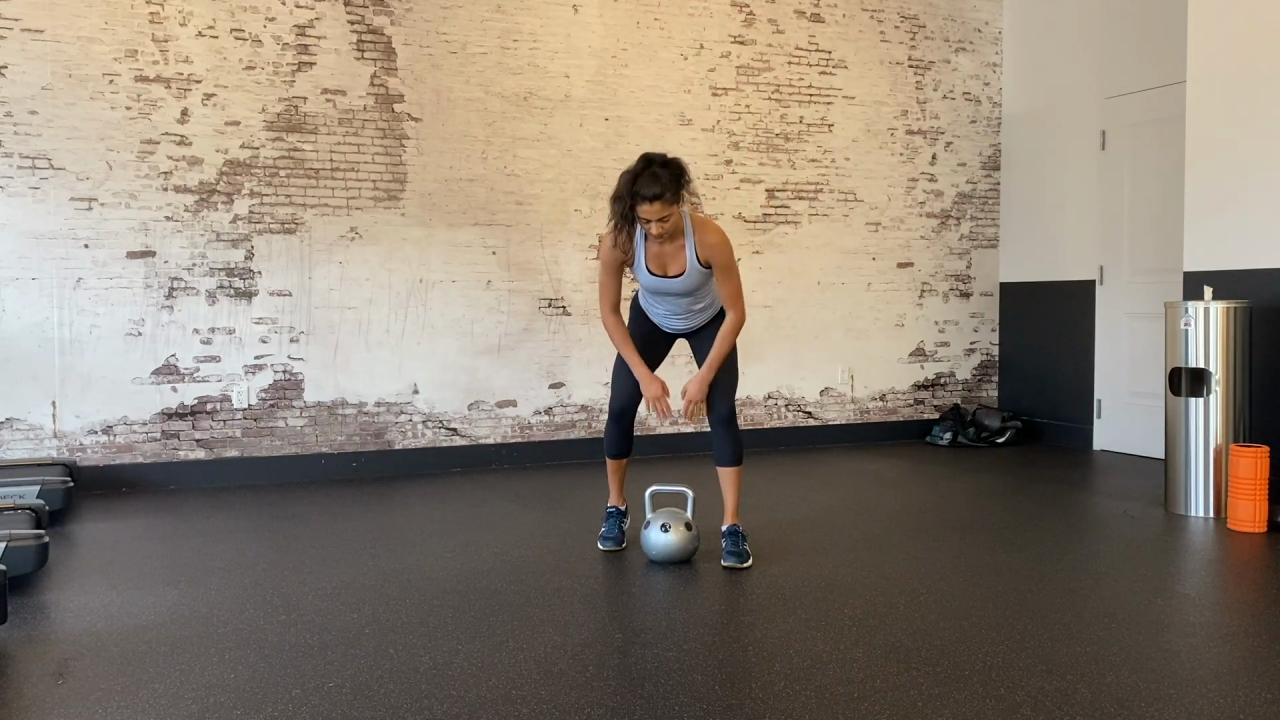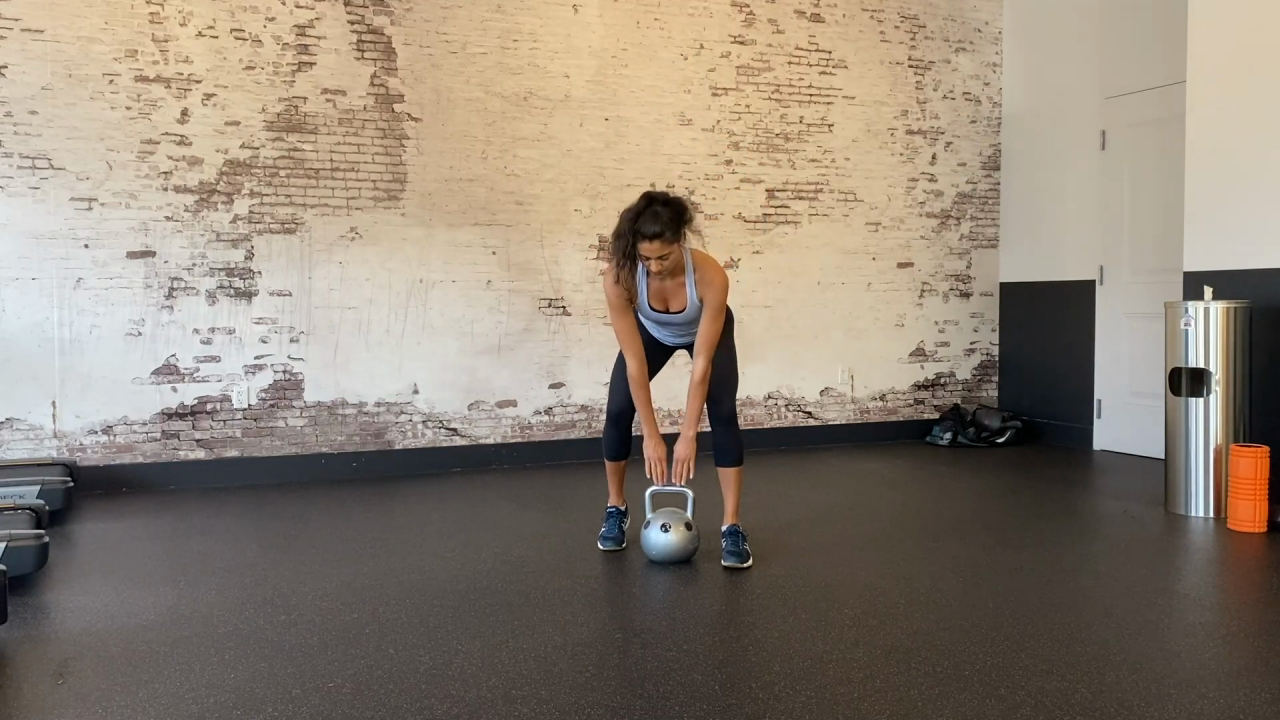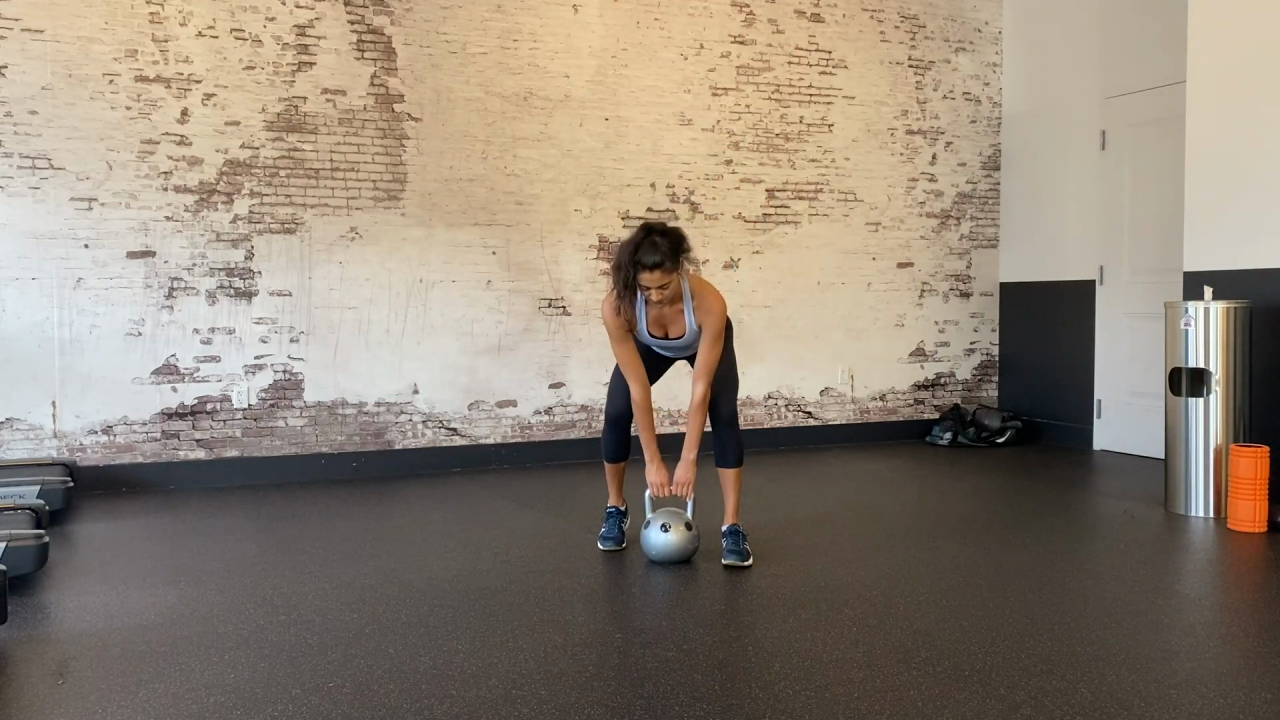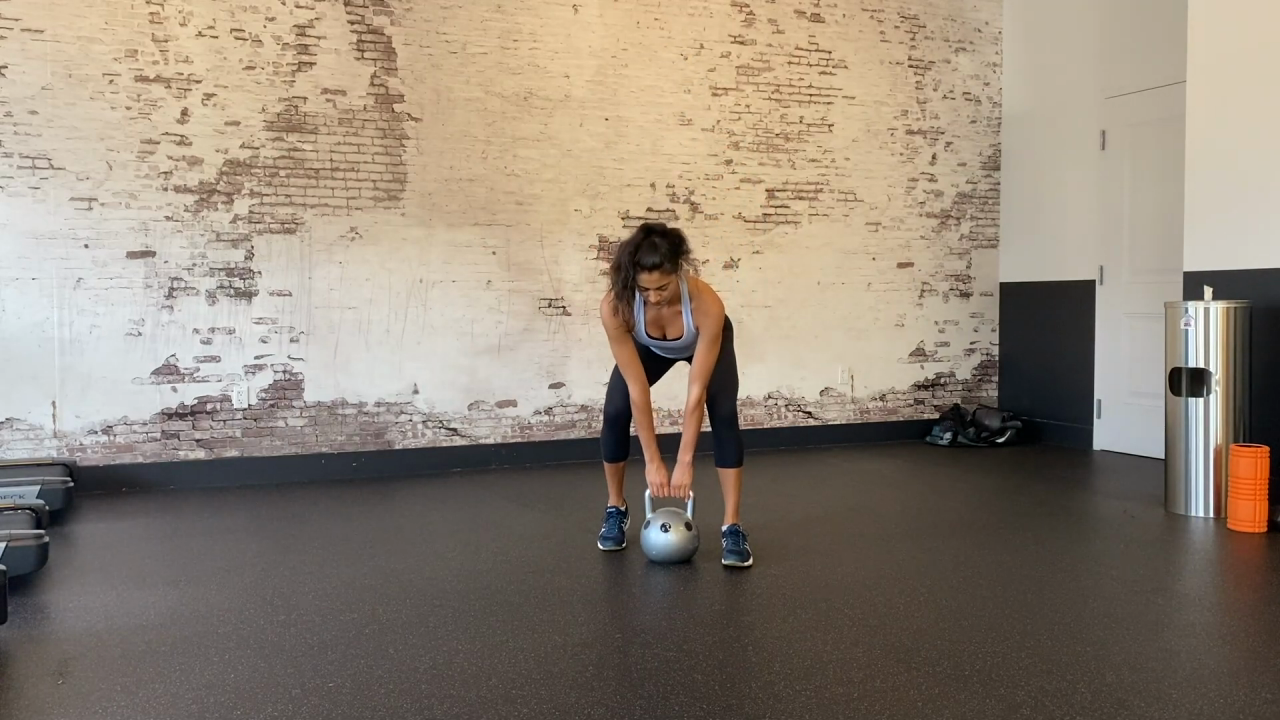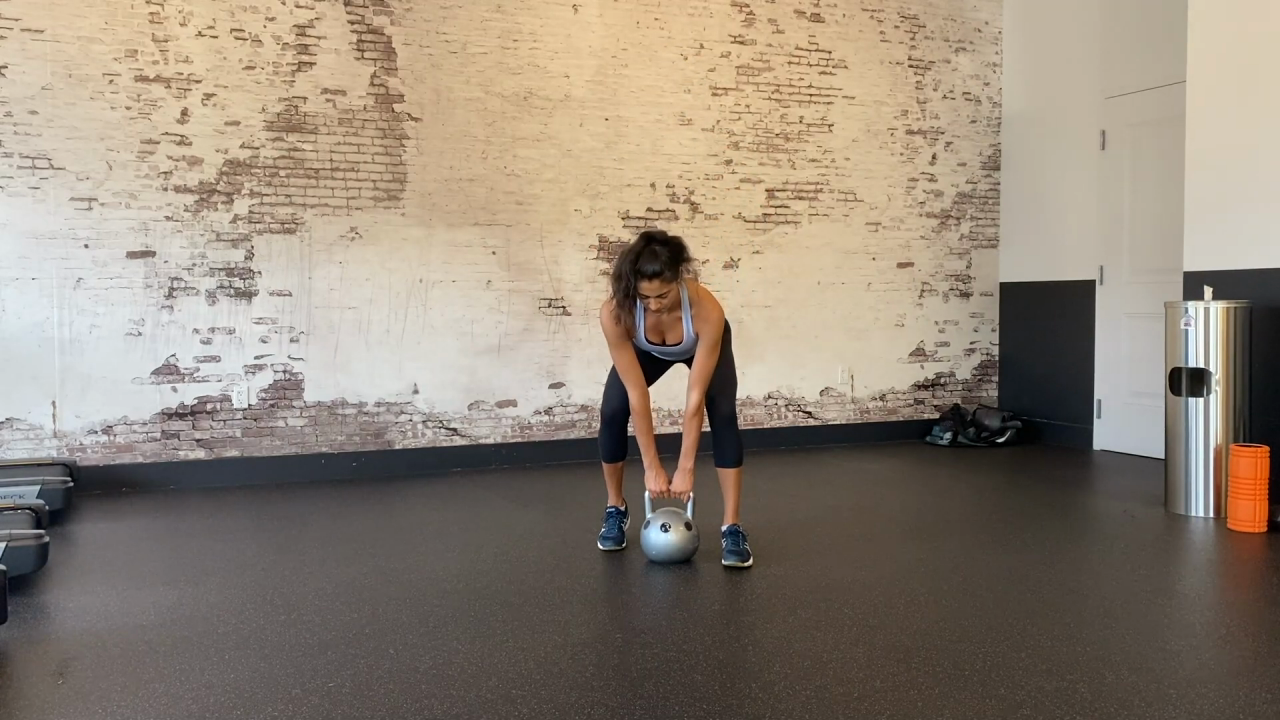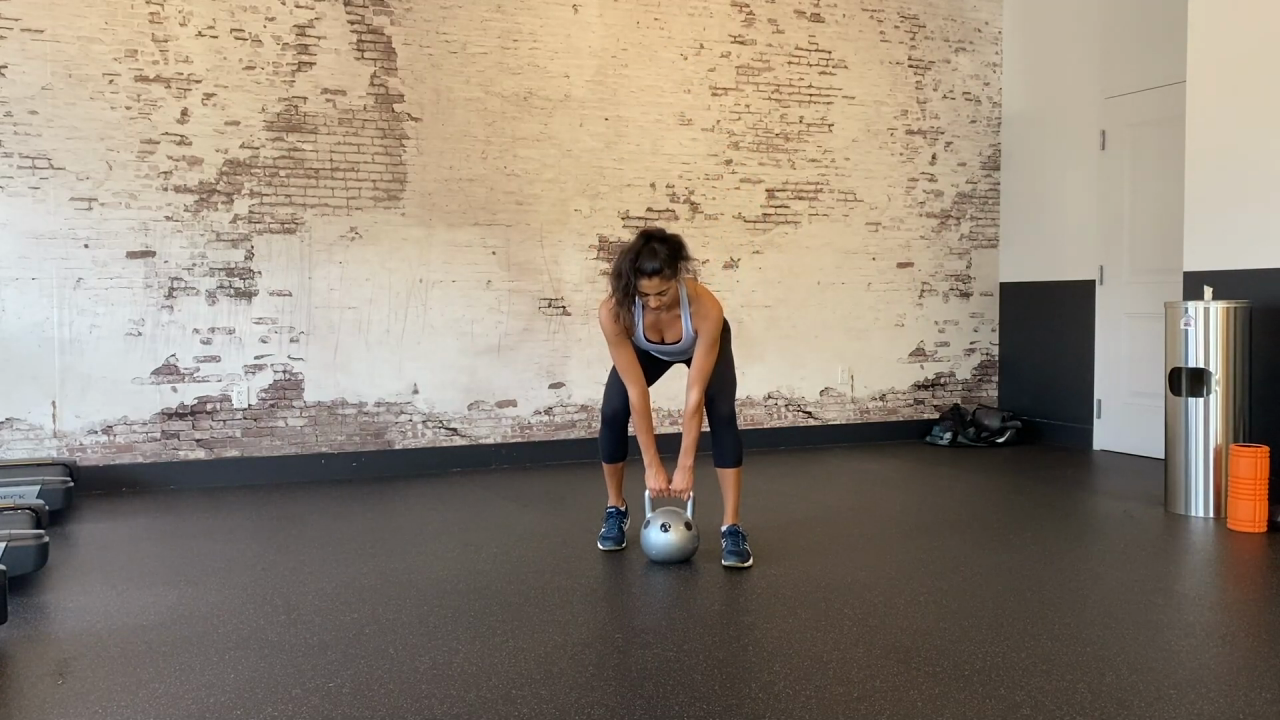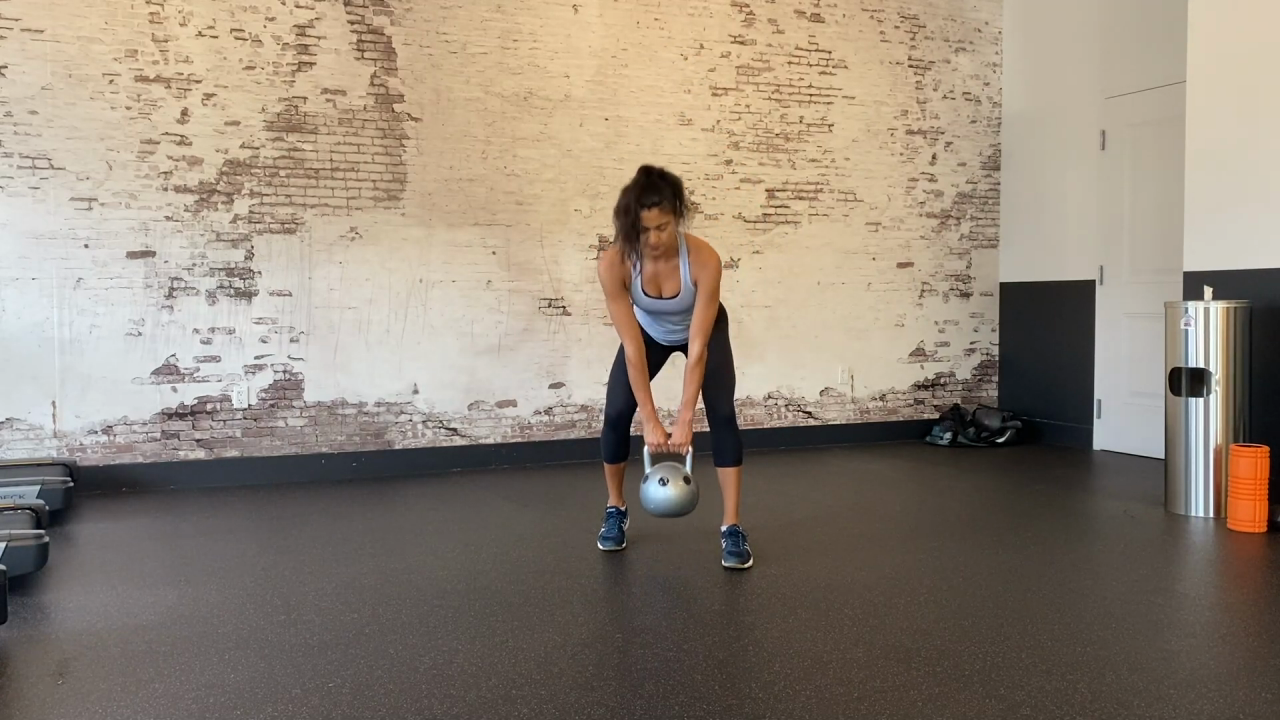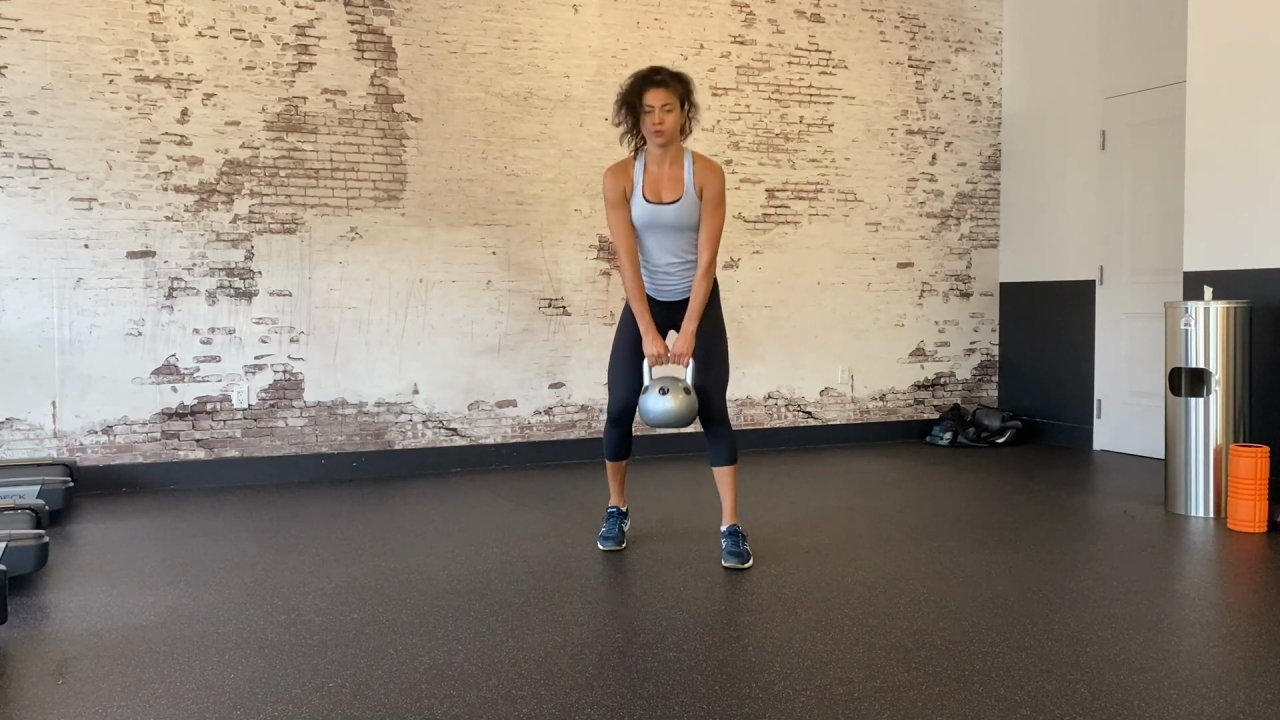
dt=0.3s
person 1, frame 1
left shoulder: (710, 237)
right shoulder: (620, 239)
left elbow: (735, 311)
right elbow: (609, 310)
left wrist: (704, 378)
right wrist: (643, 374)
left hip: (708, 322)
right hip: (650, 320)
left knee: (722, 411)
right knee: (621, 407)
left ankle: (732, 526)
right ankle: (616, 508)
person 1, frame 2
left shoulder: (710, 276)
right shoulder: (618, 278)
left elbow: (702, 365)
right elbow: (634, 363)
left wrist: (687, 436)
right wrist: (651, 436)
left hip: (707, 331)
right hip: (651, 333)
left knee: (723, 412)
right knee: (618, 410)
left ankle: (732, 526)
right ankle: (616, 508)
person 1, frame 3
left shoulder: (709, 303)
right shoulder: (617, 306)
left elbow: (701, 390)
right elbow: (638, 389)
left wrist: (688, 460)
right wrist: (653, 462)
left hip: (703, 344)
right hip: (649, 346)
left knee: (724, 415)
right knee: (616, 414)
left ankle: (732, 527)
right ankle: (616, 508)
person 1, frame 4
left shoulder: (707, 305)
right shoulder: (615, 307)
left elbow: (696, 391)
right elbow: (637, 389)
left wrist: (685, 461)
right wrist: (652, 461)
left hip: (704, 342)
right hip: (648, 346)
left knee: (723, 414)
right knee: (615, 412)
left ankle: (732, 526)
right ankle: (616, 508)
person 1, frame 5
left shoulder: (707, 310)
right shoulder: (615, 312)
left elbow: (695, 398)
right elbow: (636, 394)
left wrist: (686, 467)
right wrist: (651, 466)
left hip: (701, 346)
right hip: (646, 349)
left knee: (722, 414)
right knee: (612, 412)
left ankle: (732, 527)
right ankle: (615, 509)
person 1, frame 6
left shoulder: (706, 308)
right shoulder: (614, 312)
left elbow: (695, 395)
right elbow: (636, 393)
left wrist: (685, 466)
right wrist: (652, 466)
left hip: (703, 347)
right hip: (646, 351)
left knee: (722, 414)
right knee: (613, 413)
left ankle: (732, 528)
right ankle: (615, 510)
person 1, frame 7
left shoulder: (704, 259)
right shoulder: (613, 263)
left elbow: (698, 347)
right elbow: (632, 348)
left wrist: (684, 421)
right wrist: (650, 421)
left hip: (702, 331)
right hip: (650, 333)
left knee: (722, 416)
right knee: (616, 414)
left ankle: (732, 528)
right ankle: (616, 511)
person 1, frame 8
left shoulder: (707, 173)
right shoulder: (618, 178)
left elbow: (707, 259)
right elbow: (627, 261)
left wrist: (688, 333)
right wrist: (650, 334)
left hip: (697, 303)
right hip: (644, 303)
left knee: (712, 409)
right knee: (620, 407)
left ankle: (731, 526)
right ankle: (616, 510)
